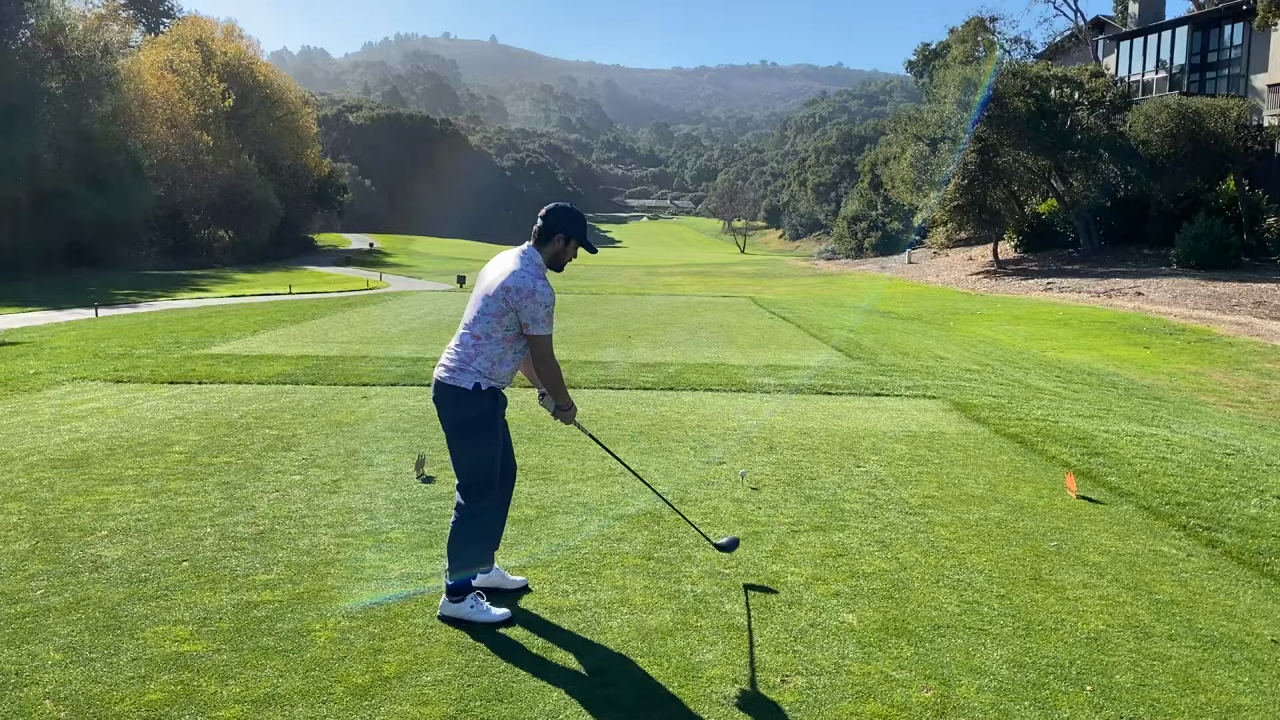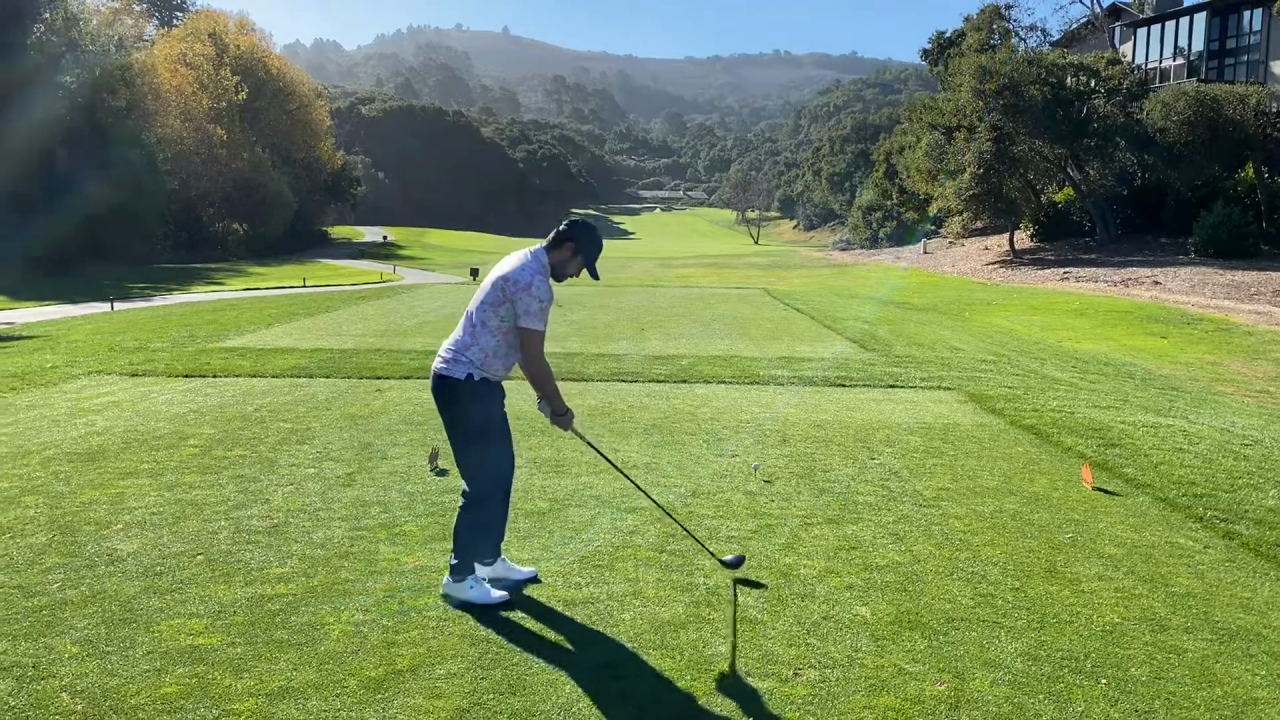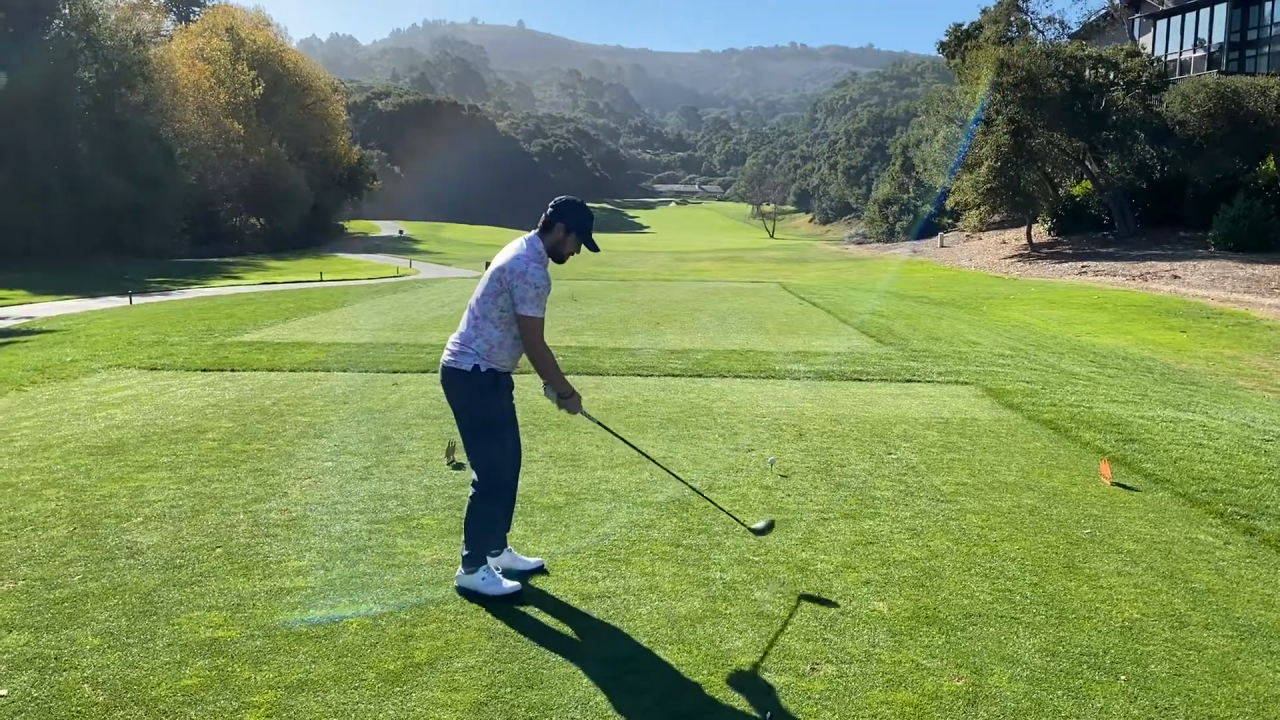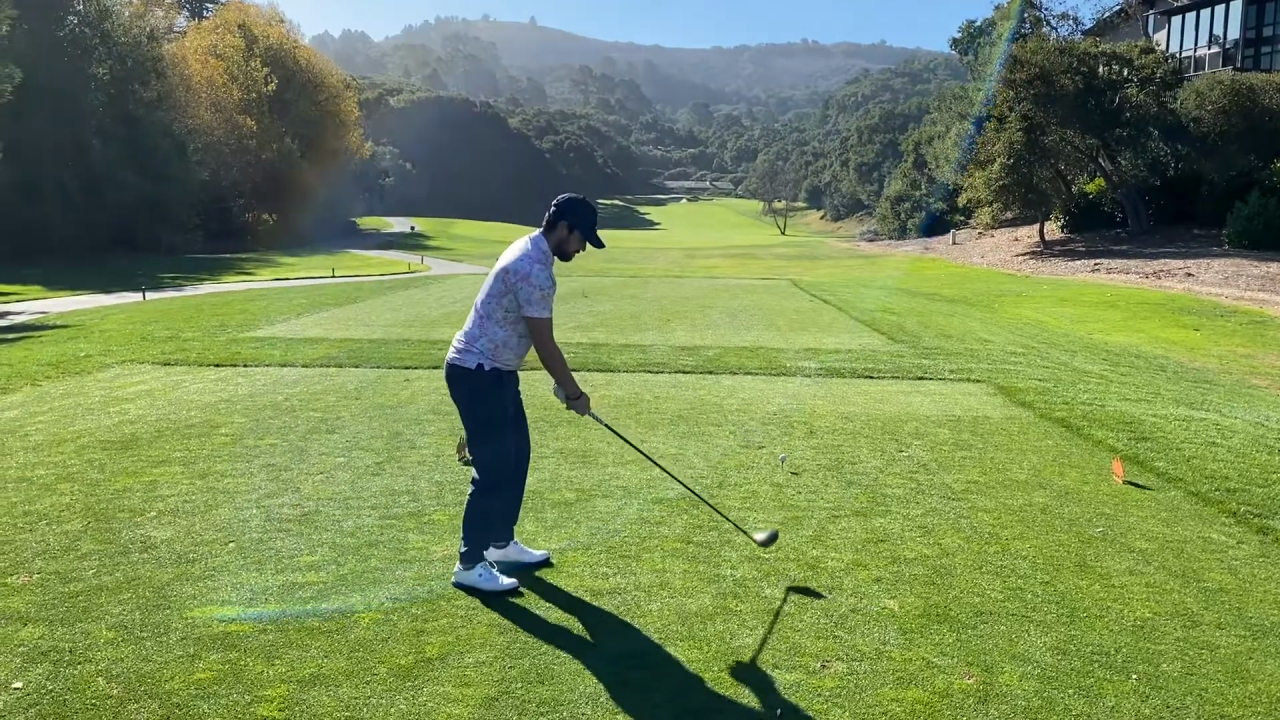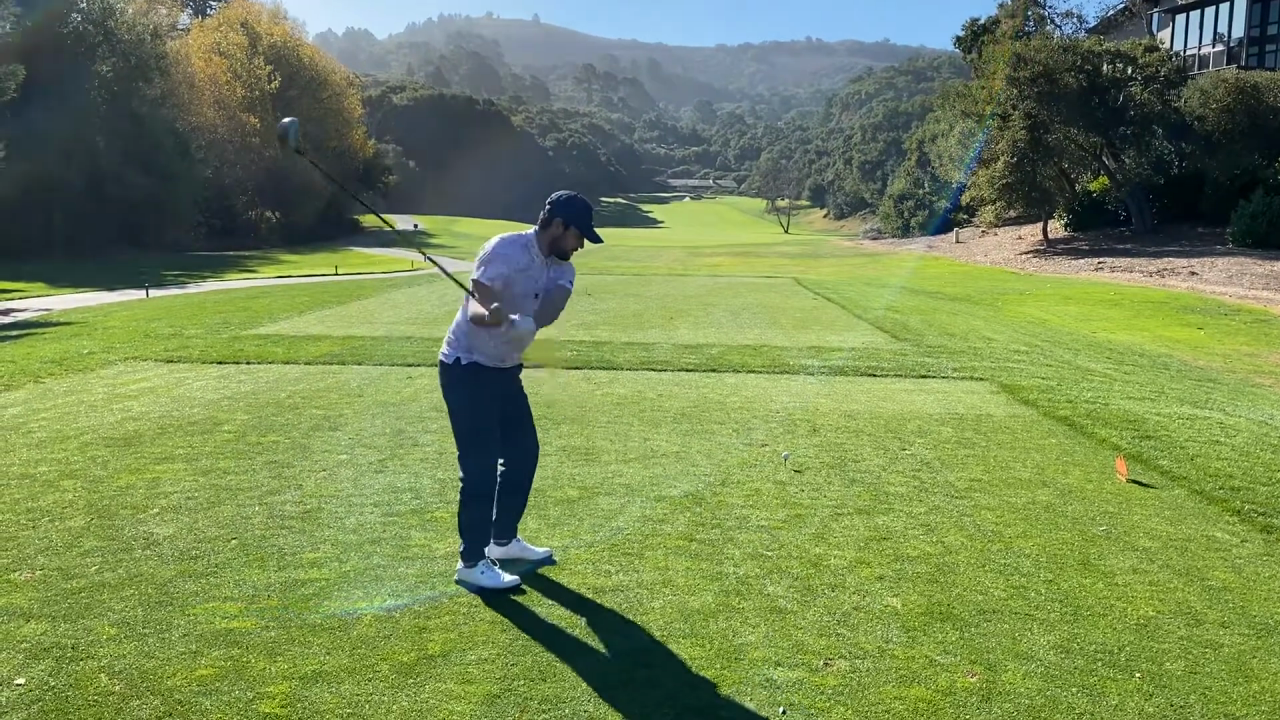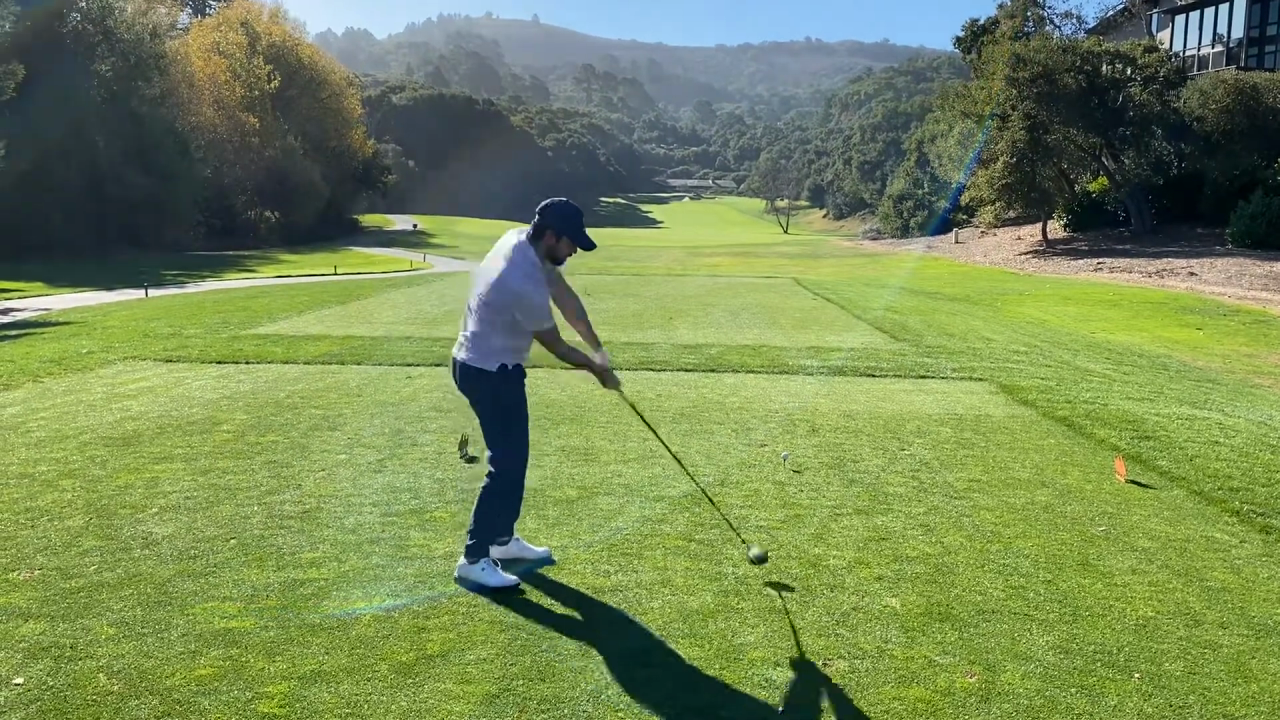
dt=0.7s
person 1, frame 1
left shoulder: (507, 261)
right shoulder: (535, 287)
right elbow: (544, 359)
left wrist: (542, 388)
right wrist: (565, 404)
left hip: (466, 387)
right hip: (469, 393)
left knee: (500, 476)
right knee: (478, 491)
left ankle: (481, 566)
right ankle: (457, 595)
person 1, frame 2
left shoulder: (523, 263)
right shoulder: (534, 283)
left elbow: (520, 349)
right elbow: (532, 358)
left wrist: (545, 397)
right wrist: (559, 408)
left hip: (473, 379)
right hip: (463, 383)
left knee: (499, 470)
right knee: (485, 480)
left ankle: (487, 558)
right ankle: (460, 575)
person 1, frame 3
left shoulder: (522, 253)
right shoulder: (530, 270)
left elbow: (523, 338)
right elbow: (534, 344)
left wrist: (553, 382)
right wrist: (565, 391)
left hip: (485, 373)
right hip: (473, 375)
left knee: (507, 463)
right knee: (492, 472)
left ankle: (495, 550)
right ankle: (473, 566)
person 1, frame 4
left shoulder: (529, 252)
right shoulder: (535, 271)
left elbow: (537, 338)
right elbow: (544, 344)
left wrist: (563, 383)
right wrist: (575, 393)
left hip: (493, 370)
right hip: (476, 372)
left knee: (515, 457)
right knee: (495, 468)
left ankle: (500, 542)
right ankle: (470, 563)
person 1, frame 5
left shoulder: (563, 270)
right shoulder: (505, 248)
left elbow: (551, 306)
right elbow: (474, 309)
left wrist: (524, 321)
right wrist: (490, 315)
left hip: (504, 370)
right hip: (466, 368)
left knee: (523, 454)
right knee: (480, 466)
left ankle: (503, 539)
right ankle: (472, 560)
person 1, frame 6
left shoulder: (518, 239)
right shoulder: (522, 282)
left elbow: (565, 296)
right elbow: (554, 345)
left wrist: (597, 347)
right wrist: (597, 369)
left hip: (481, 366)
right hip: (491, 373)
left knee: (513, 455)
right knee: (508, 462)
left ankle: (501, 538)
right ankle: (474, 558)
